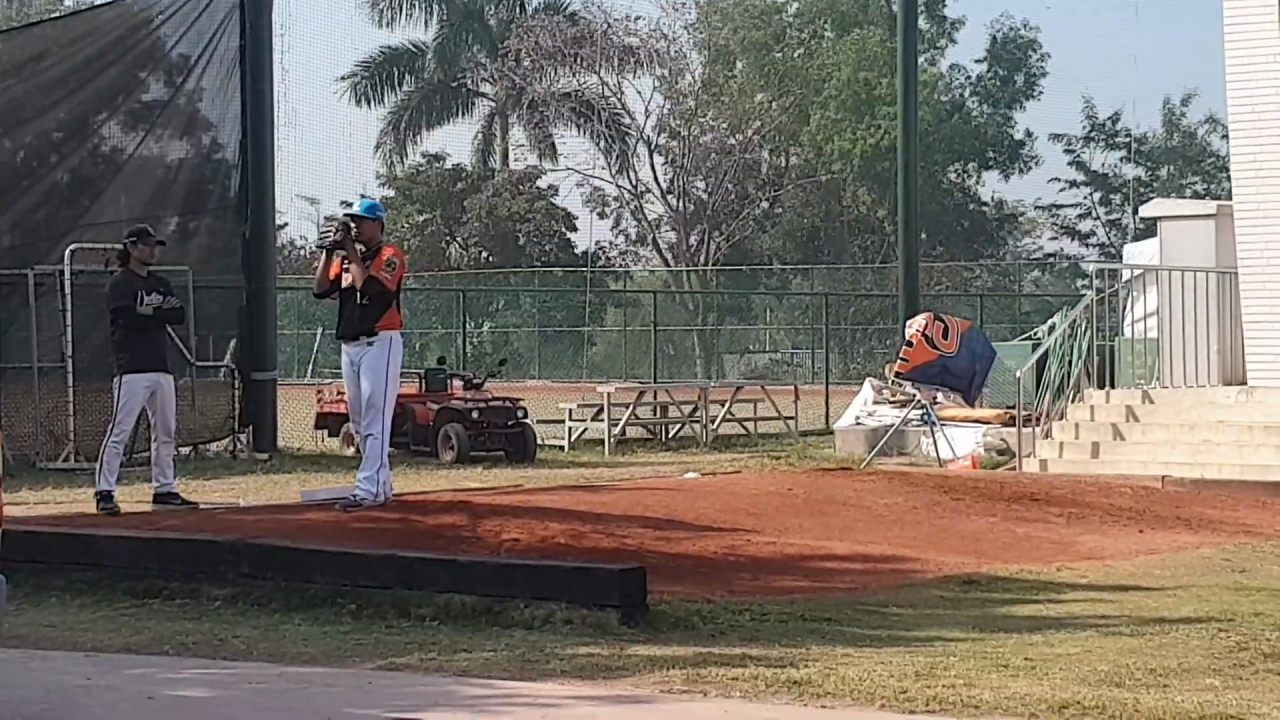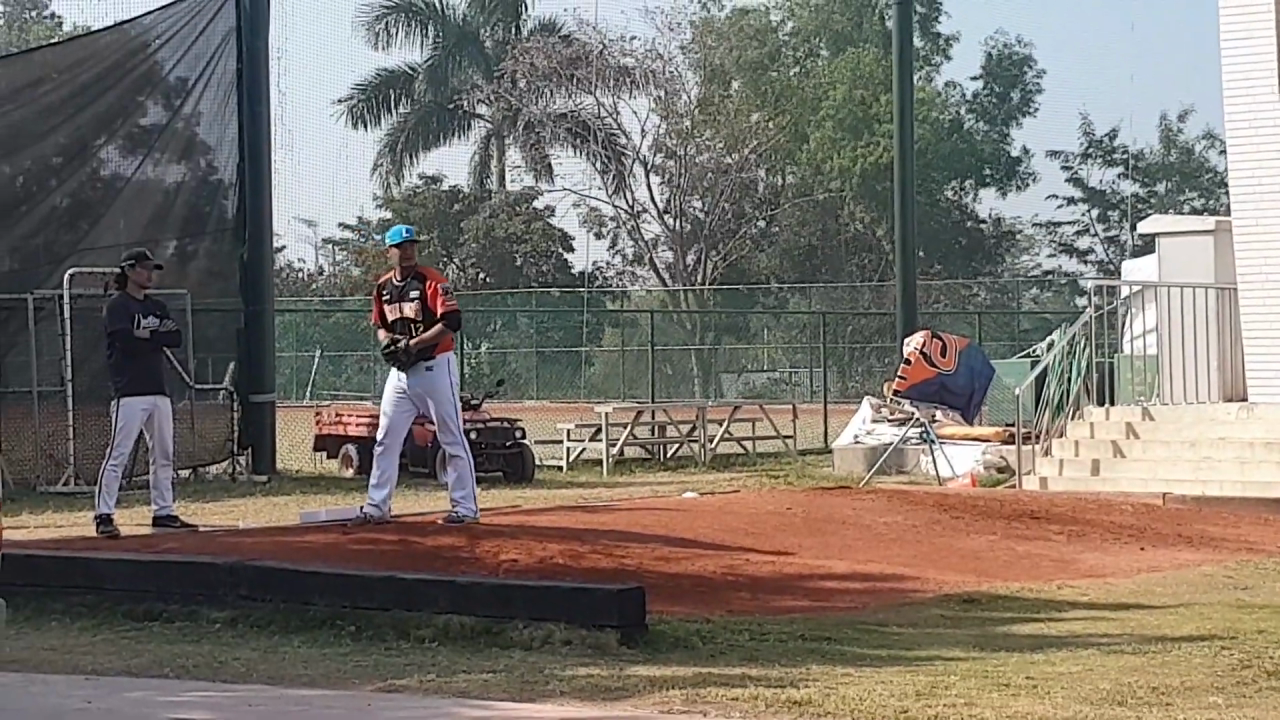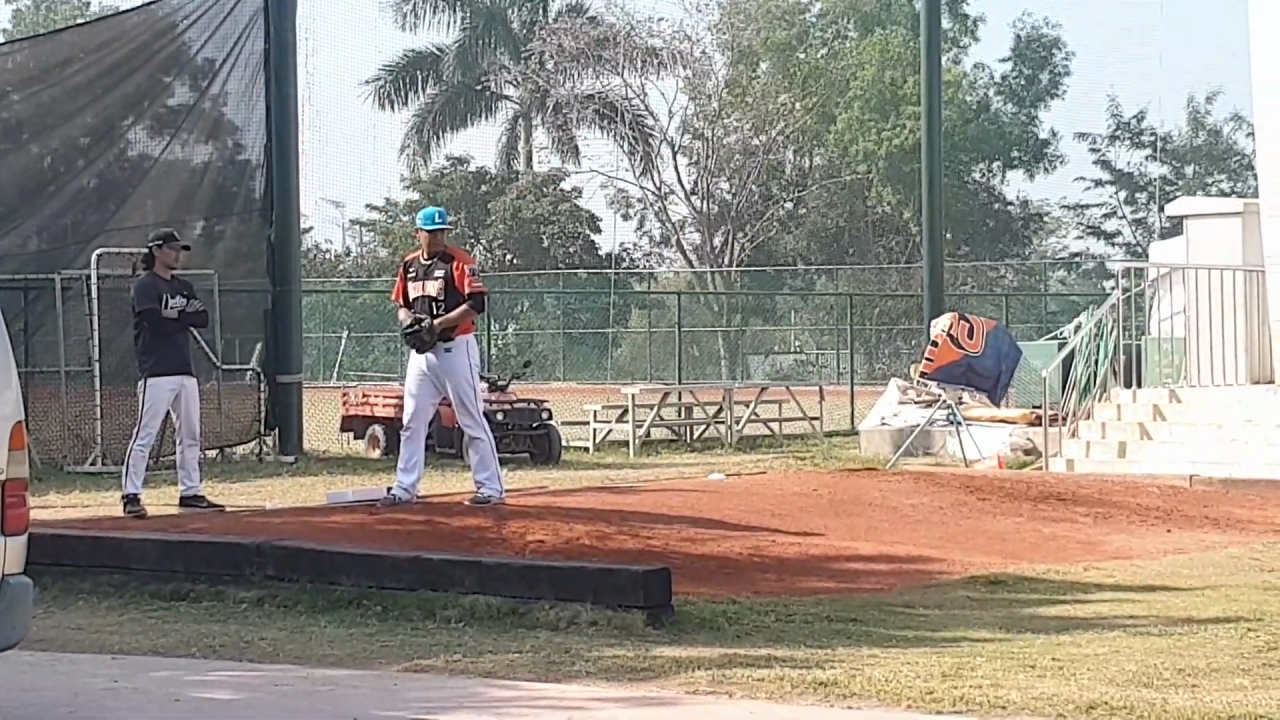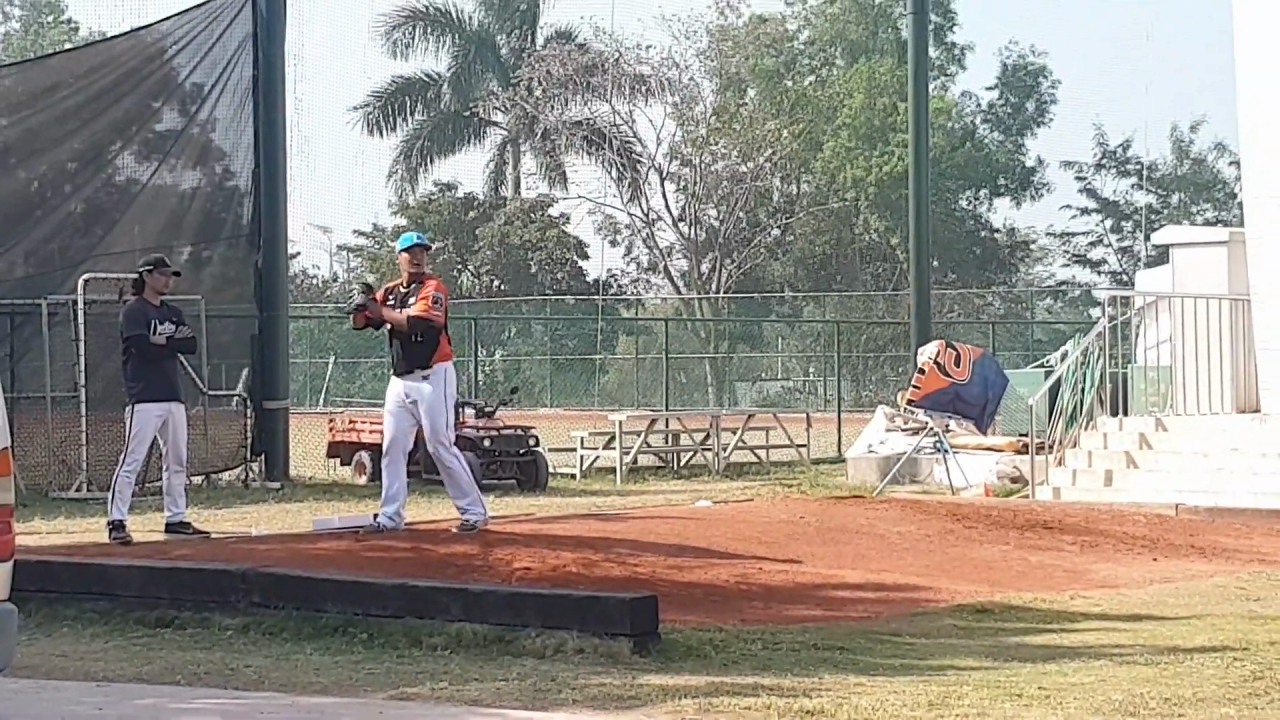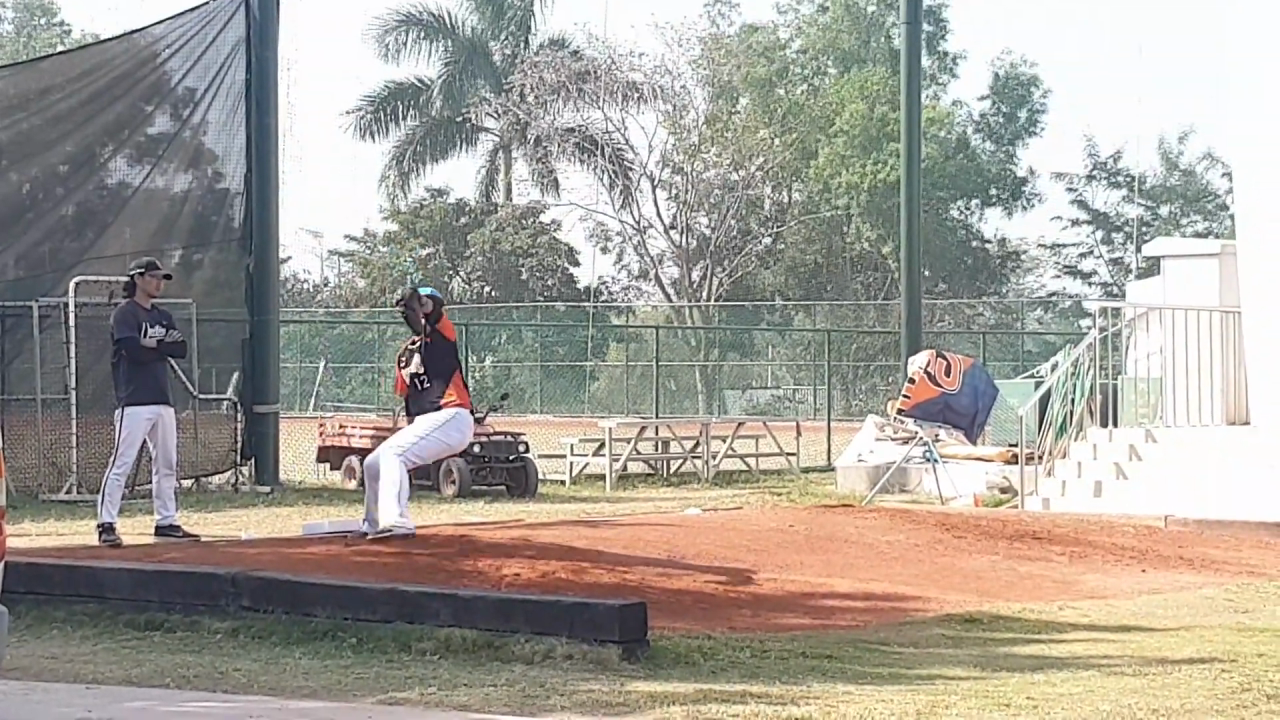
dt=1s
person 1, frame 1
left shoulder: (390, 255)
right shoulder: (347, 258)
left elbow: (366, 285)
right elbow: (321, 290)
left wrist: (349, 250)
right wrist: (329, 252)
left hip: (379, 344)
right hip: (350, 346)
left knee: (374, 419)
right knee: (359, 420)
left ankle: (369, 489)
right ankle: (380, 485)
person 1, frame 2
left shoulder: (433, 280)
right shoulder: (383, 287)
left elbow: (452, 322)
right elbow: (381, 328)
left wrist: (413, 344)
right wrist: (388, 342)
left hip: (435, 367)
right hip: (402, 370)
left knee: (451, 438)
right knee: (386, 438)
left ankle: (466, 507)
right ankle: (376, 506)
person 1, frame 3
left shoulder: (460, 260)
right shoulder: (409, 264)
left elbow: (476, 303)
right elbow: (401, 304)
left wrist: (438, 323)
right wrist: (407, 318)
left hip: (455, 349)
right hip: (421, 352)
left knee: (472, 420)
right knee: (412, 421)
left ankle: (491, 487)
right ankle: (404, 488)
person 1, frame 4
left shoulder: (433, 287)
right shoulder: (389, 292)
left elbow: (418, 325)
right elbow: (360, 323)
left wrist: (379, 311)
right wrist: (362, 307)
left hip: (433, 377)
right hip: (400, 380)
left knee: (440, 447)
right knee: (393, 447)
left ankle: (475, 512)
right ankle: (390, 517)
person 1, frame 5
left shoulder: (438, 332)
right shoulder: (404, 354)
left elbow: (434, 313)
left wrist: (413, 302)
right wrist: (412, 433)
left hip: (450, 420)
right hip: (425, 423)
left knee: (393, 456)
right knee: (374, 464)
left ankle: (395, 522)
right ankle: (375, 525)
person 2, frame 1
left shoulder: (162, 283)
right shoulder: (120, 283)
left elbow: (179, 316)
right elbow: (130, 320)
left wrist: (149, 312)
right wrist: (162, 311)
left hip: (162, 368)
right hip: (132, 370)
left knee: (166, 432)
right knee: (120, 431)
left ankle: (164, 490)
right ankle: (104, 492)
person 2, frame 2
left shoulder: (158, 306)
right shoulder: (117, 305)
left elbow: (176, 339)
right elbow: (127, 342)
left wrist: (148, 335)
right wrist: (159, 336)
left hip: (158, 391)
right hip: (130, 393)
left knee: (164, 455)
right knee: (118, 455)
left ankle: (163, 512)
right ankle: (104, 515)
person 2, frame 3
left shoulder: (184, 286)
right shoulder: (144, 285)
left elbow: (203, 318)
right elbow: (155, 322)
left wrist: (175, 315)
right wrist: (186, 315)
left hip: (185, 371)
right hip: (157, 373)
left knee: (190, 435)
right knee: (145, 435)
left ankle: (190, 493)
right ankle: (131, 495)
person 2, frame 4
left shoulder: (174, 313)
right shoulder: (133, 311)
left elbow: (191, 345)
right elbow: (143, 348)
left wrist: (163, 341)
right wrist: (175, 342)
left hip: (173, 397)
right hip: (145, 399)
left knee: (177, 461)
right knee: (132, 461)
left ankle: (176, 519)
right ankle: (117, 522)
person 2, frame 5
left shoulder: (164, 316)
right shoulder: (124, 314)
left elbow: (182, 350)
right elbow: (134, 351)
left wrist: (153, 344)
right wrist: (165, 346)
left hip: (163, 400)
right hip: (134, 402)
left knee: (167, 465)
right knee: (122, 464)
left ankle: (166, 522)
right ankle: (106, 525)
